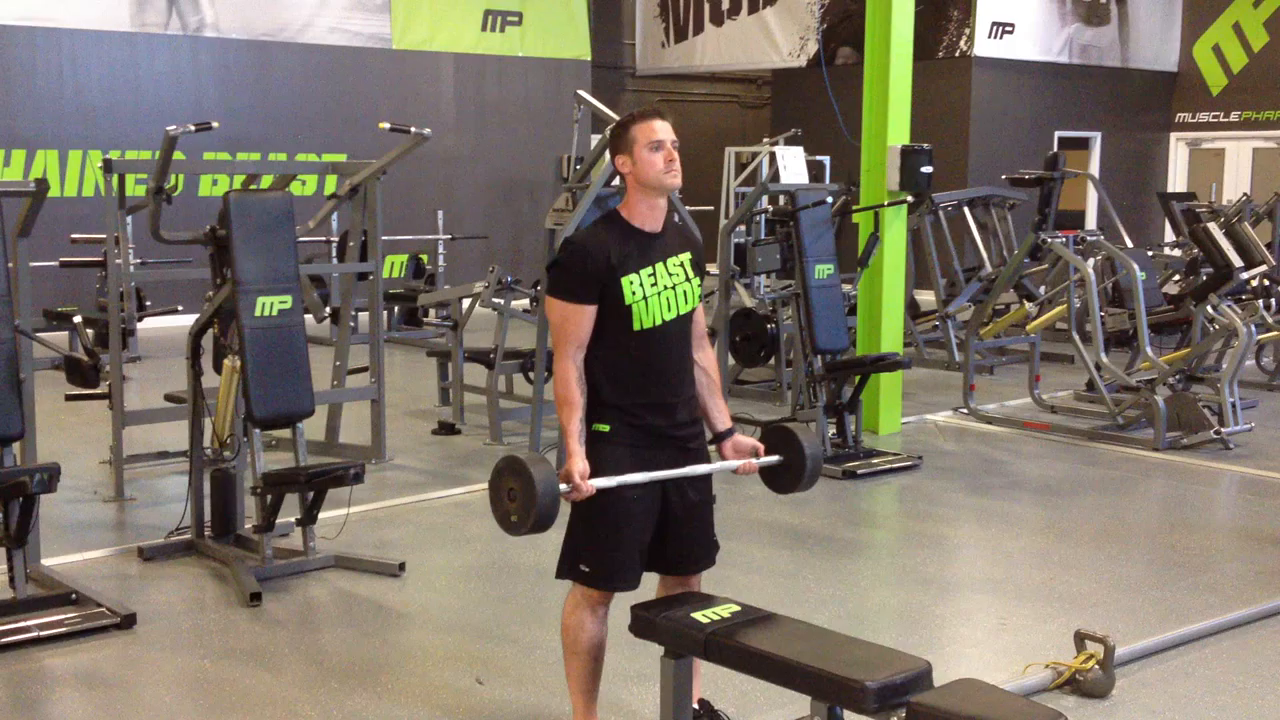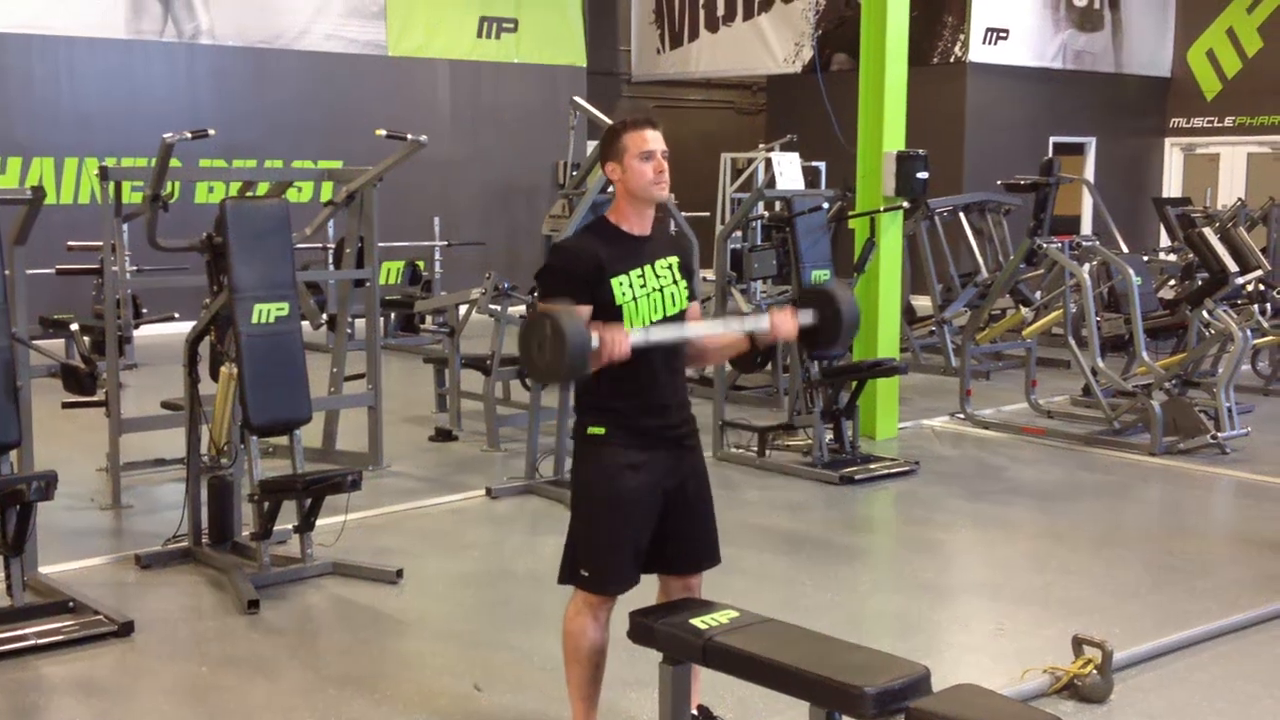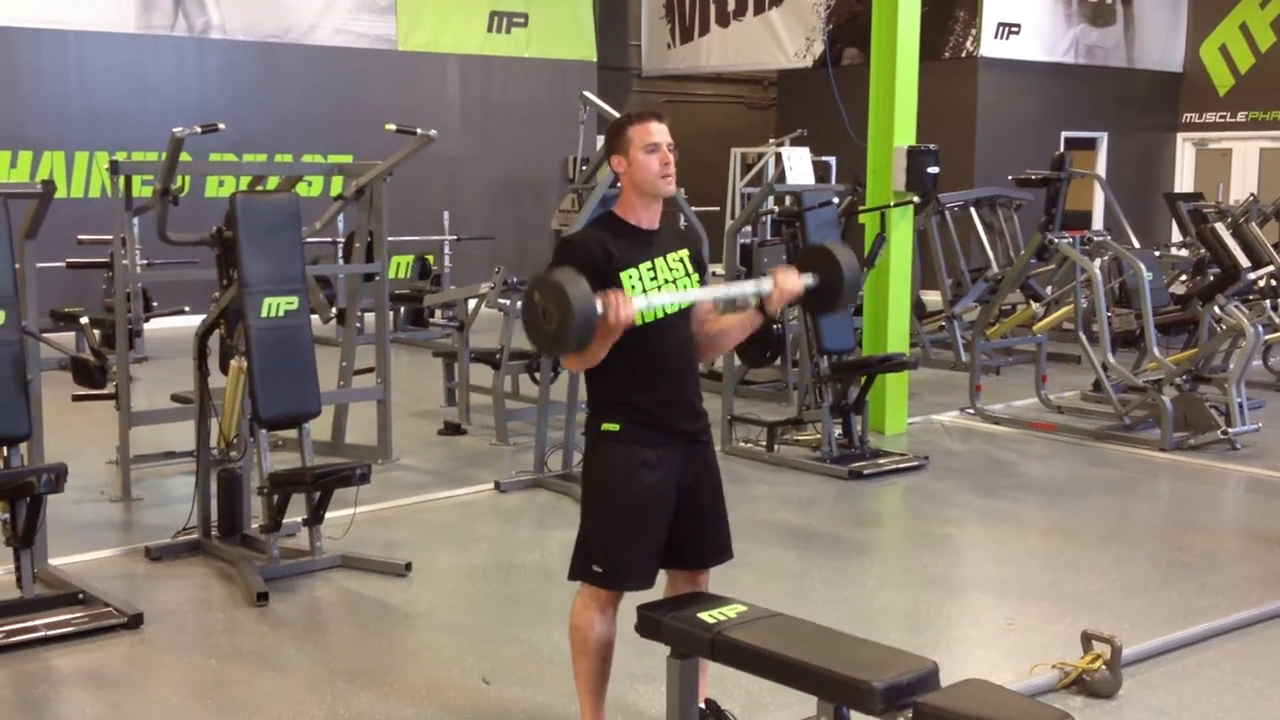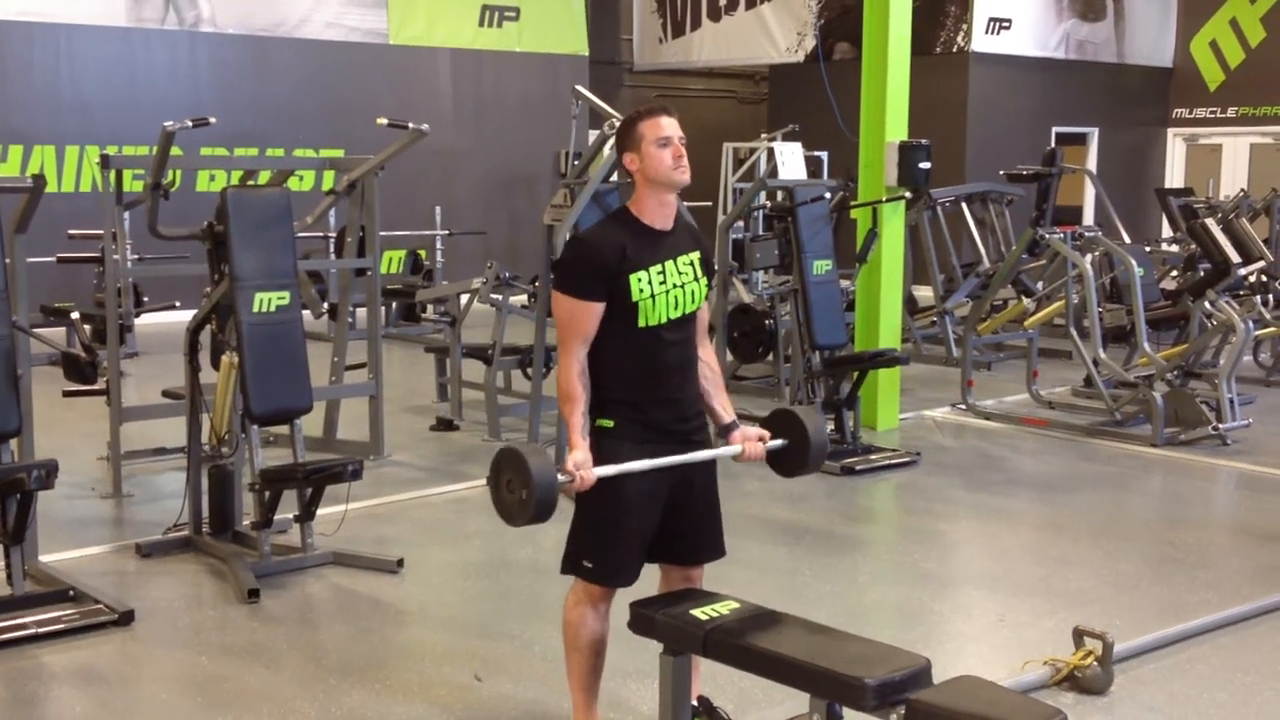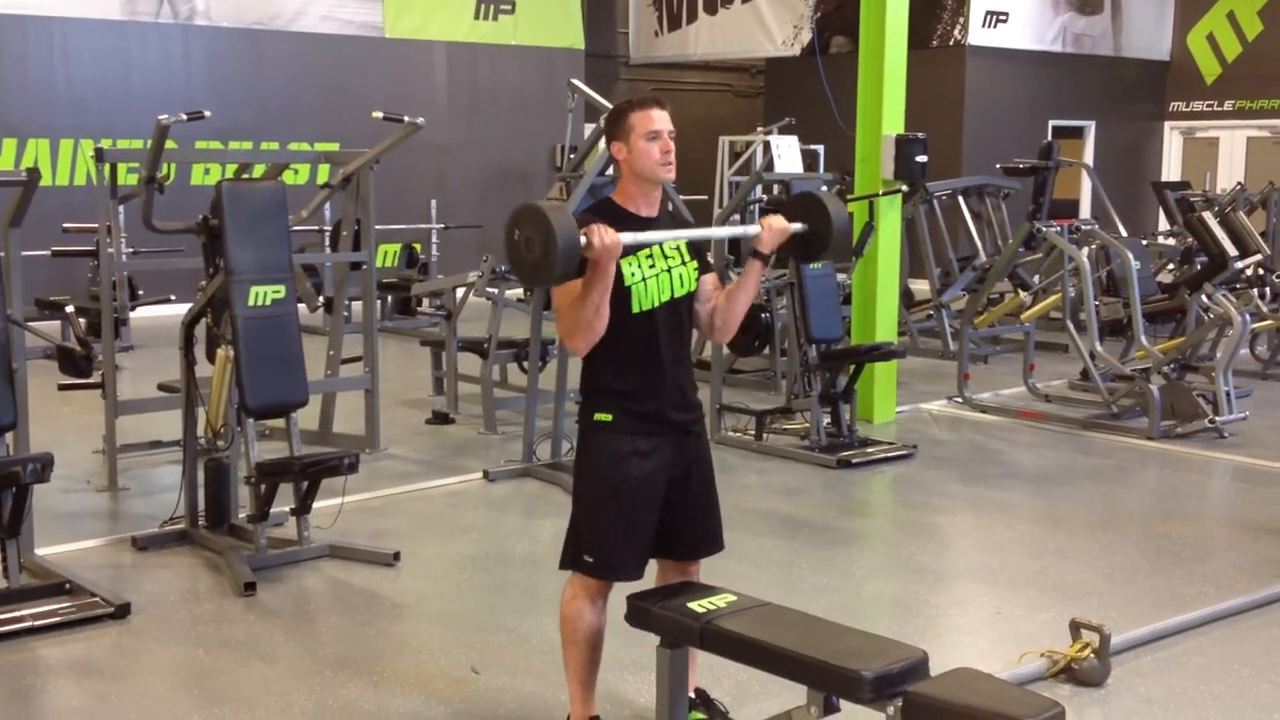
dt=0.7s
person 1, frame 1
left shoulder: (687, 242)
right shoulder: (590, 251)
right elbow: (568, 359)
left wrist: (724, 430)
right wrist: (574, 450)
left hip: (682, 441)
right hip: (617, 445)
left knee: (685, 576)
right knee: (595, 586)
person 1, frame 2
left shoulder: (675, 249)
right shoulder: (579, 256)
left wrist: (756, 336)
right wrist: (599, 347)
left hip: (679, 439)
right hip: (612, 446)
left knee: (686, 578)
right knee: (596, 592)
person 1, frame 3
left shoulder: (684, 243)
right shoulder: (589, 249)
left elbow: (701, 339)
right elbow: (572, 352)
left wrist: (765, 307)
right wrist: (605, 321)
left hip: (691, 434)
right hip: (624, 443)
left knee: (693, 571)
right knee: (604, 586)
person 1, frame 4
left shoulder: (695, 242)
right shoulder: (598, 247)
right elbow: (573, 354)
left wrist: (729, 423)
right wrist: (578, 443)
left hip: (687, 436)
right hip: (622, 443)
left knee: (687, 570)
right knee: (598, 582)
person 1, frame 5
left shoulder: (683, 230)
right shoulder: (590, 231)
left elbow: (718, 327)
right elbow: (578, 339)
left wrist: (759, 257)
right wrist: (603, 264)
left hip: (683, 423)
right hip: (617, 431)
left knee: (685, 562)
right knee: (596, 574)
